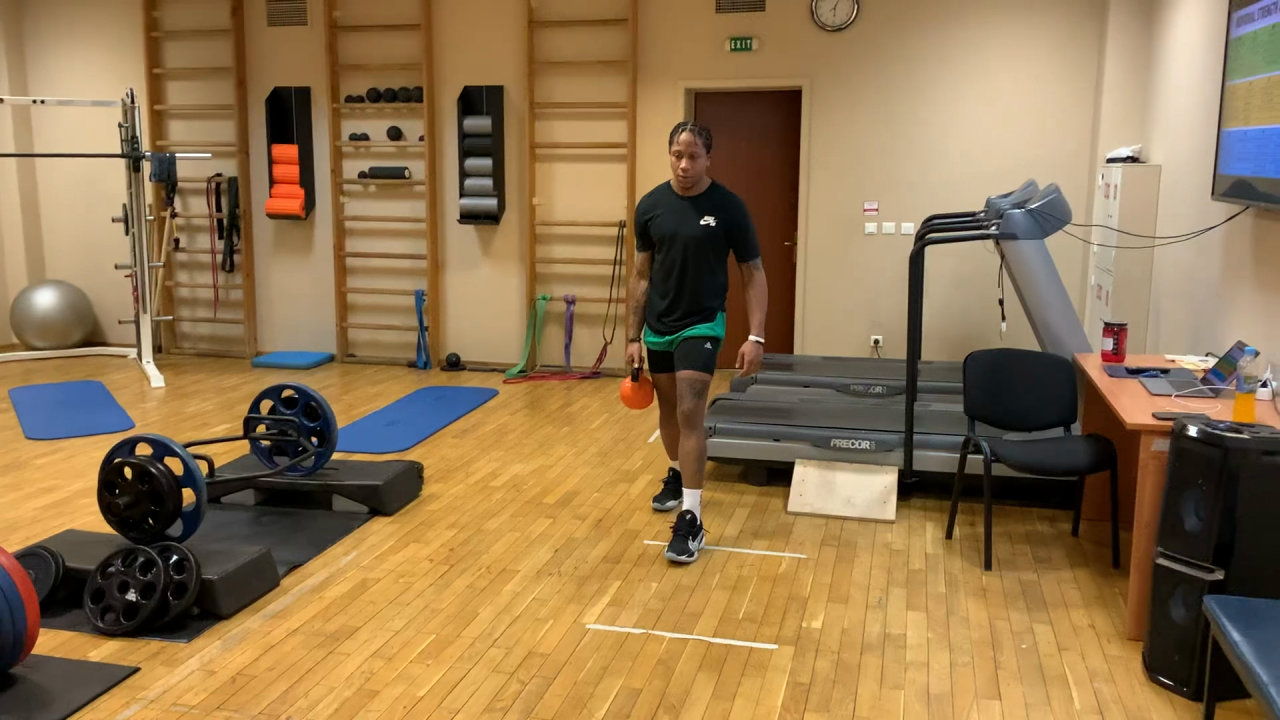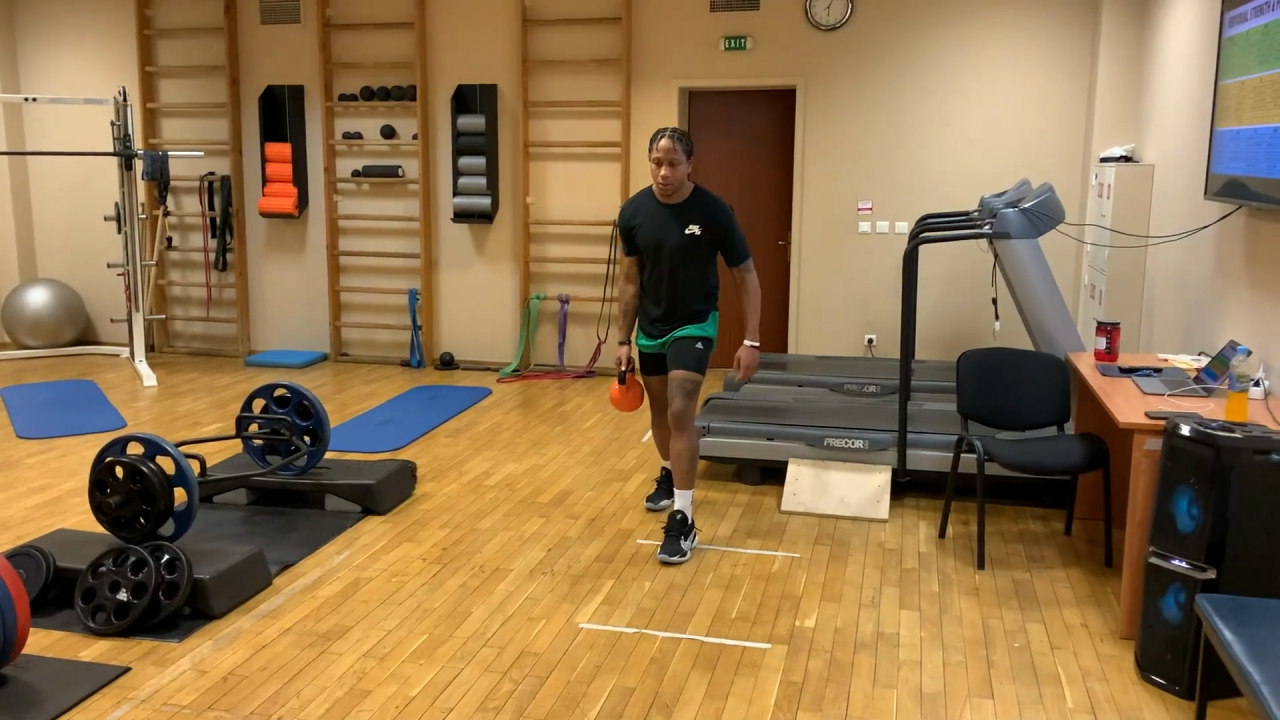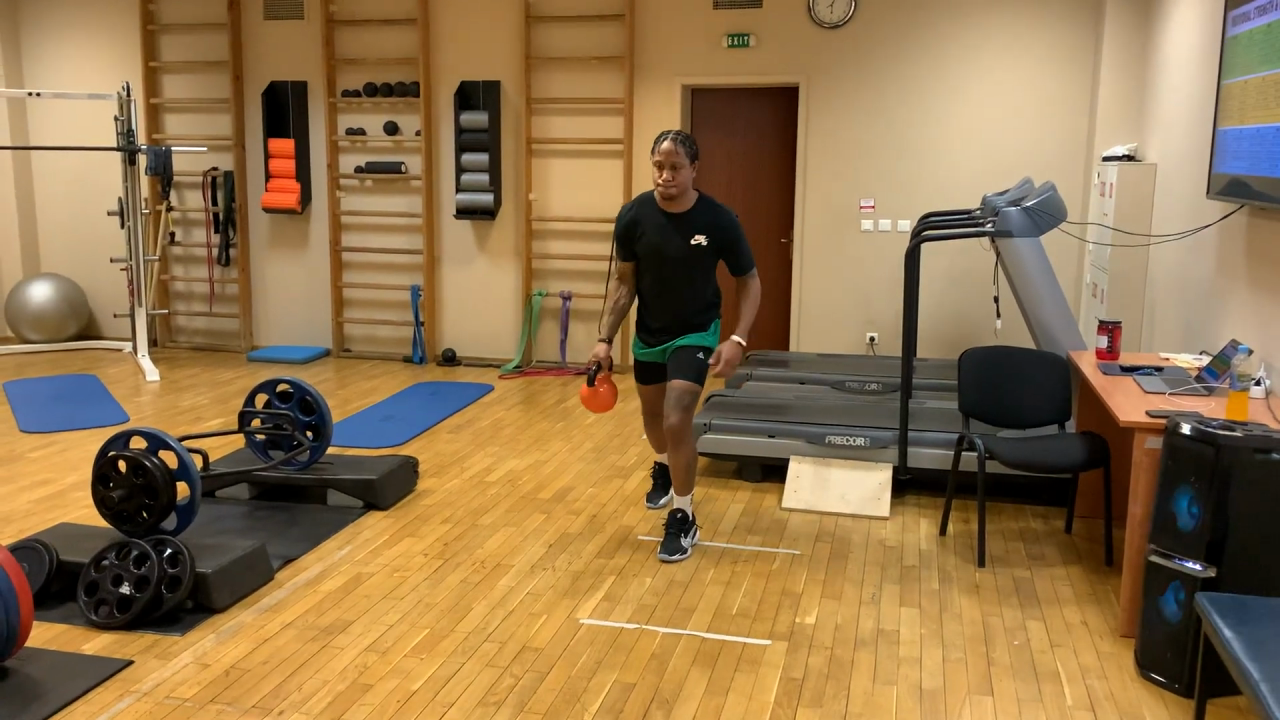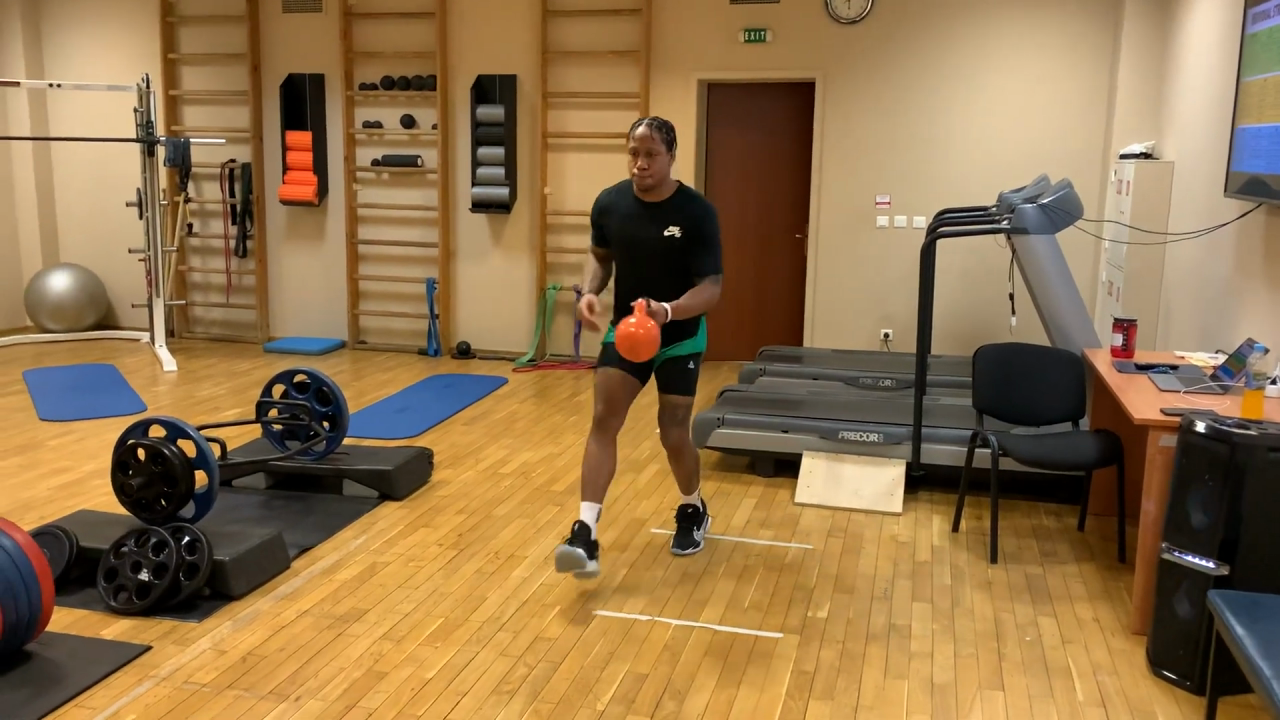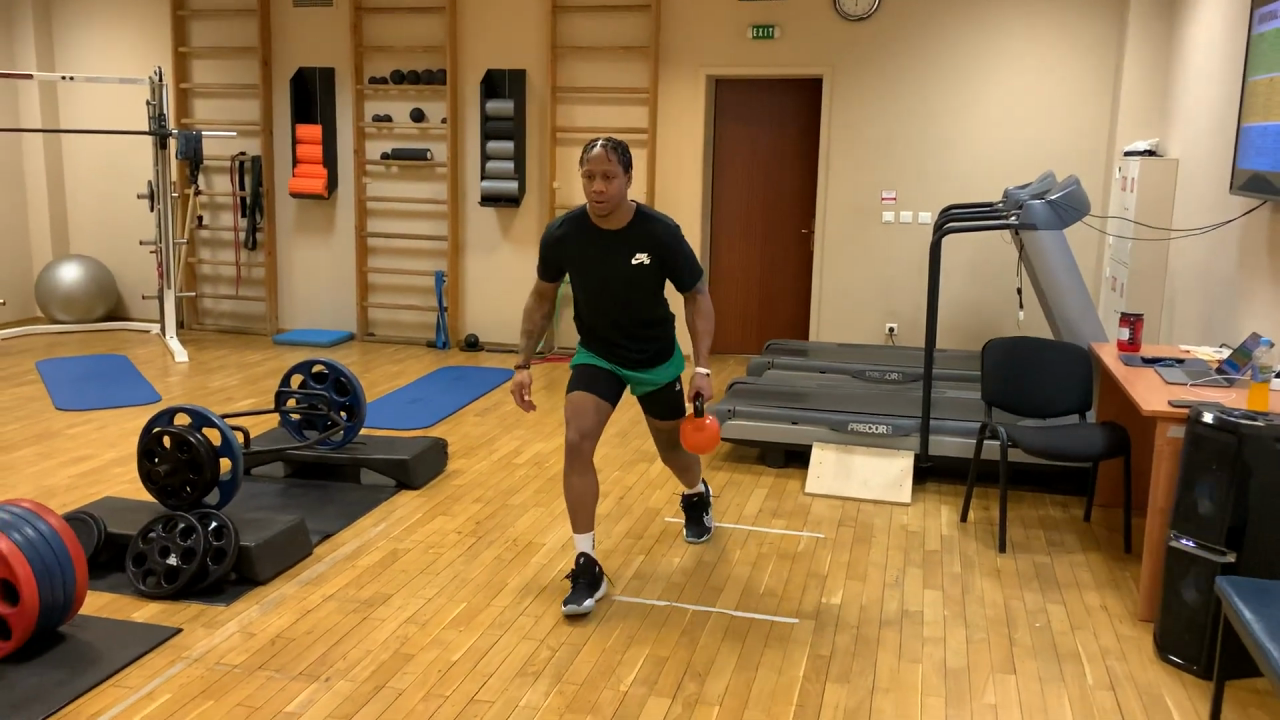
dt=0.5s
person 1, frame 1
left shoulder: (728, 207)
right shoulder: (650, 205)
left elbow: (753, 273)
right elbow: (642, 274)
left wrist: (755, 335)
right wrist: (634, 335)
left hip: (702, 325)
right hip: (657, 327)
left knee: (690, 413)
right knee: (667, 409)
left ankle: (690, 519)
right ankle: (676, 476)
person 1, frame 2
left shoulder: (713, 211)
right shoulder: (633, 212)
left elbow: (745, 275)
right elbow: (631, 279)
left wrist: (751, 341)
right wrist: (624, 339)
left hip: (693, 325)
right hip: (650, 328)
left knee: (680, 413)
right knee: (659, 410)
left ankle: (683, 519)
right ankle: (669, 475)
person 1, frame 3
left shoulder: (718, 220)
right shoulder: (633, 215)
left elbow: (750, 281)
right elbow: (624, 280)
left wrist: (737, 338)
right wrist: (607, 336)
left hip: (696, 335)
right hip: (648, 334)
left knee: (676, 422)
right knee: (652, 419)
left ankle: (683, 517)
right ankle: (665, 466)
person 1, frame 4
left shoulder: (697, 212)
right shoulder: (609, 203)
left elbow: (711, 288)
left wrist: (666, 311)
right wrist: (589, 291)
left hip: (679, 336)
left knee: (674, 435)
right knee: (603, 423)
left ankle: (693, 510)
right ankle: (585, 534)
person 1, frame 5
left shoulder: (661, 233)
right shoulder: (562, 233)
left elbow: (697, 295)
right elbow: (543, 297)
left wrist: (701, 367)
right wrist: (523, 364)
left hip: (656, 358)
right hip: (596, 354)
left knee: (672, 448)
right knee: (576, 444)
left ankle: (698, 495)
right ankle: (587, 565)
